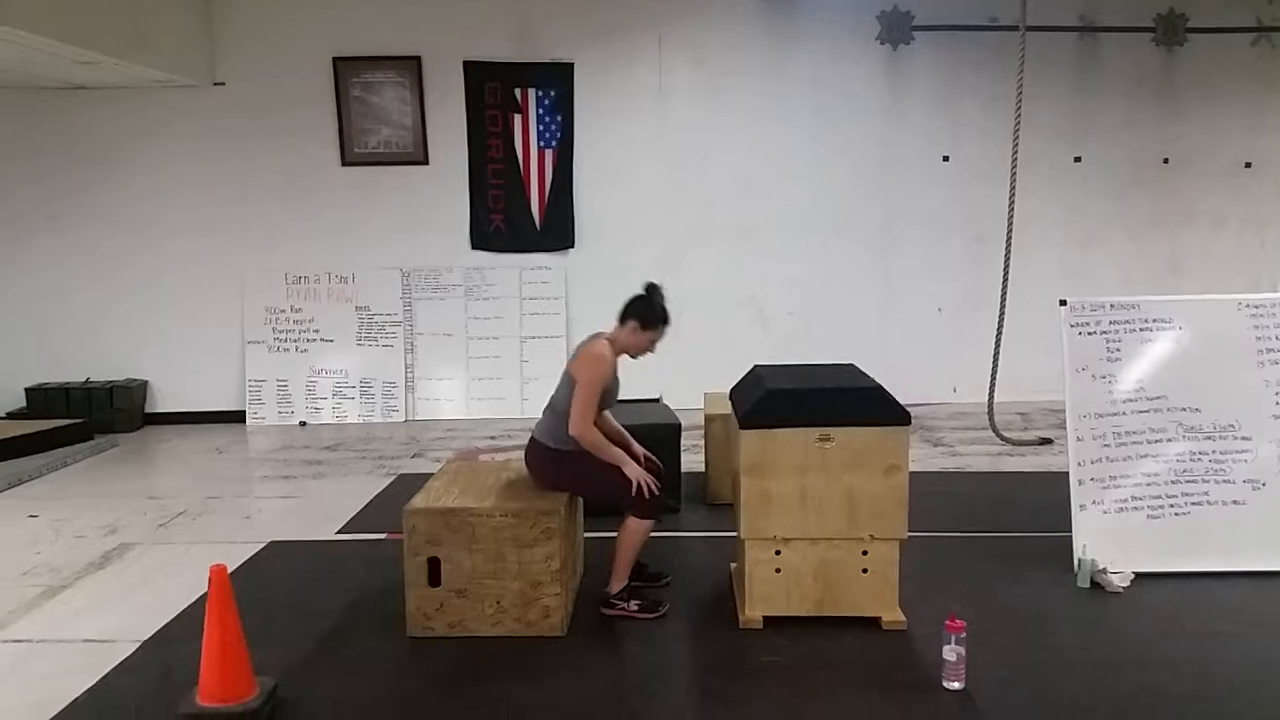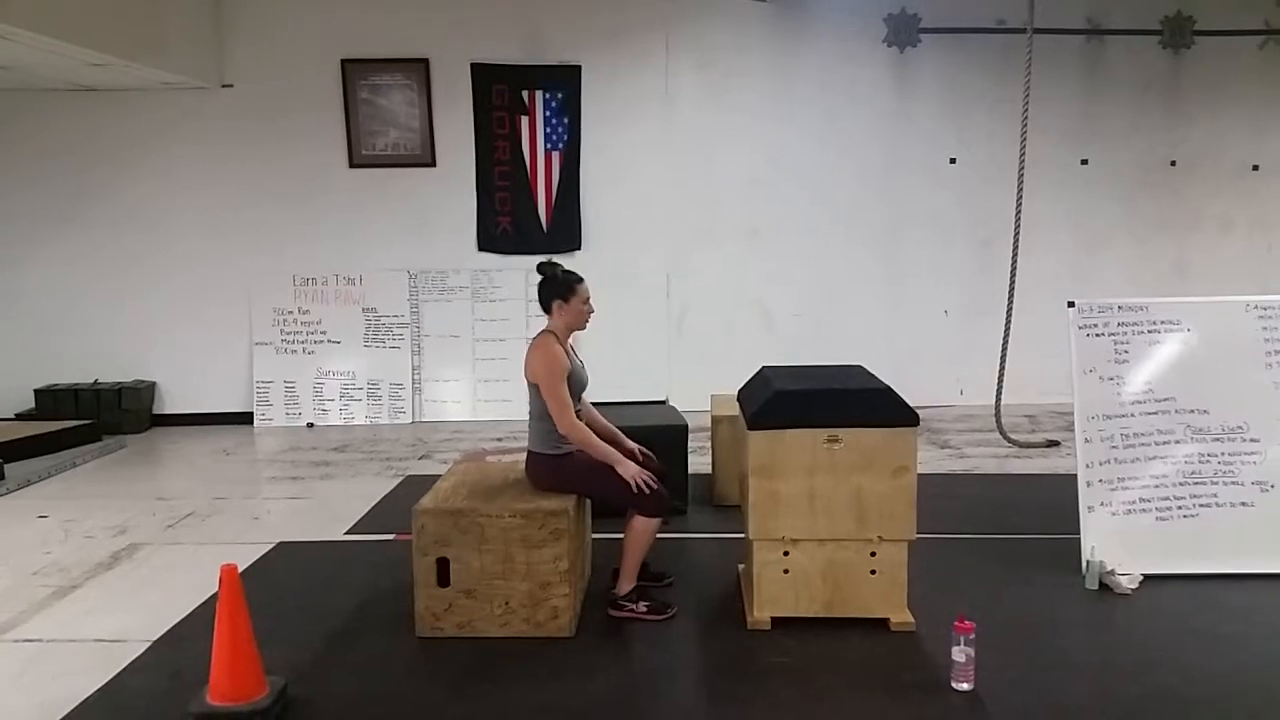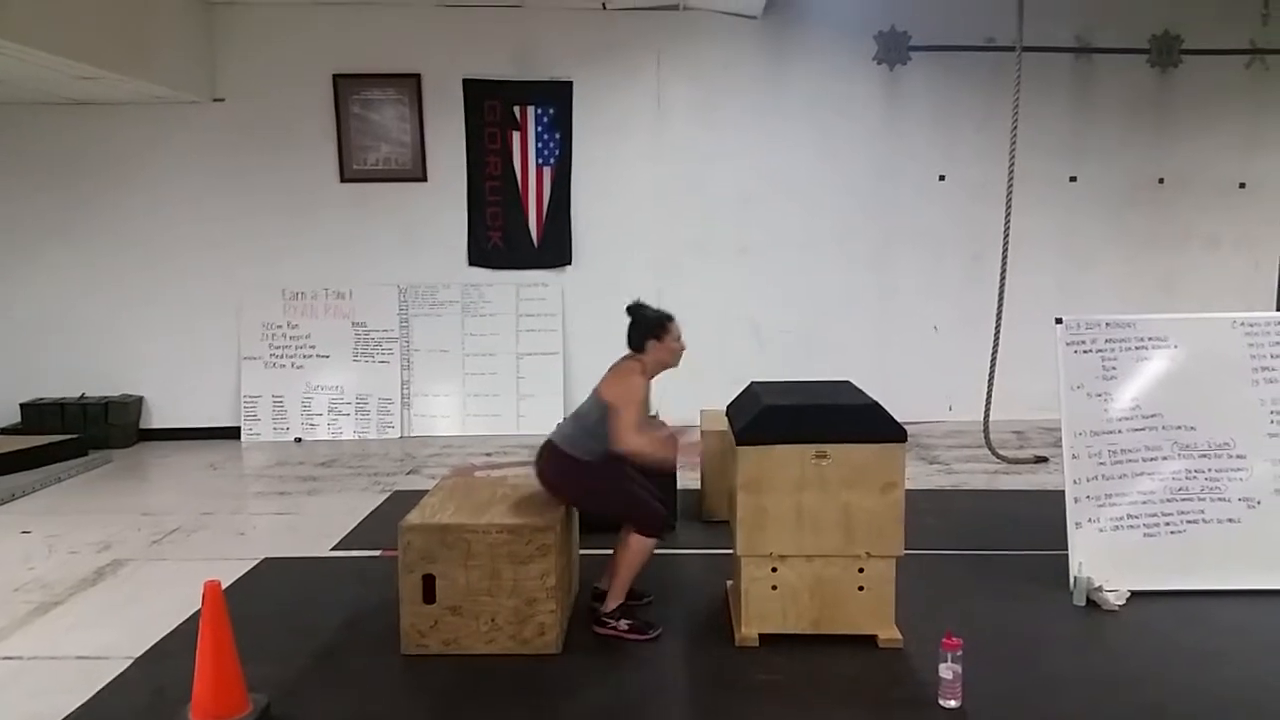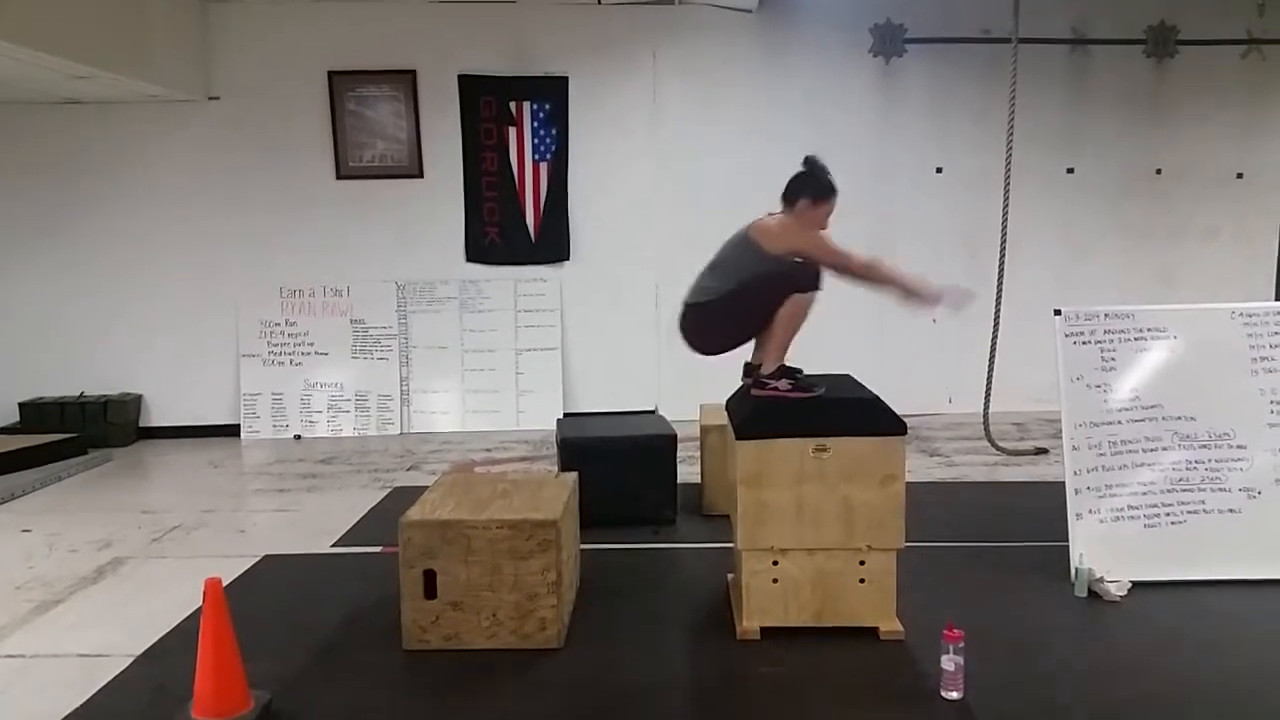
dt=0.7s
person 1, frame 1
left shoulder: (604, 345)
right shoulder: (600, 357)
right elbow: (580, 428)
left wrist: (630, 445)
right wrist: (624, 462)
left hip: (560, 448)
right hip: (552, 456)
left knee: (651, 474)
right knee: (647, 498)
left ankle: (627, 565)
right ankle: (616, 595)
person 1, frame 2
left shoulder: (561, 343)
right shoulder: (547, 351)
right elbow: (568, 423)
left wrist: (623, 442)
right wrist: (618, 461)
left hip: (568, 450)
right hip: (552, 461)
left knee: (653, 474)
right knee: (653, 497)
left ankle: (631, 564)
right ankle: (624, 595)
person 1, frame 3
left shoulder: (634, 370)
right shoulder: (633, 380)
right elbow: (629, 442)
left wrist: (663, 433)
right wrist: (672, 454)
left hip: (575, 457)
right hip: (564, 465)
left knee: (649, 502)
right knee: (653, 519)
left ankle: (608, 587)
right ankle: (612, 613)
person 1, frame 4
left shoulder: (781, 228)
right shoulder: (793, 234)
left elbow: (848, 264)
right elbow: (858, 266)
left wrist: (903, 286)
right wrist: (916, 289)
left hip: (707, 316)
right hip: (707, 323)
left knee: (782, 288)
right knee: (804, 279)
left ankle: (759, 366)
right ankle: (767, 374)
